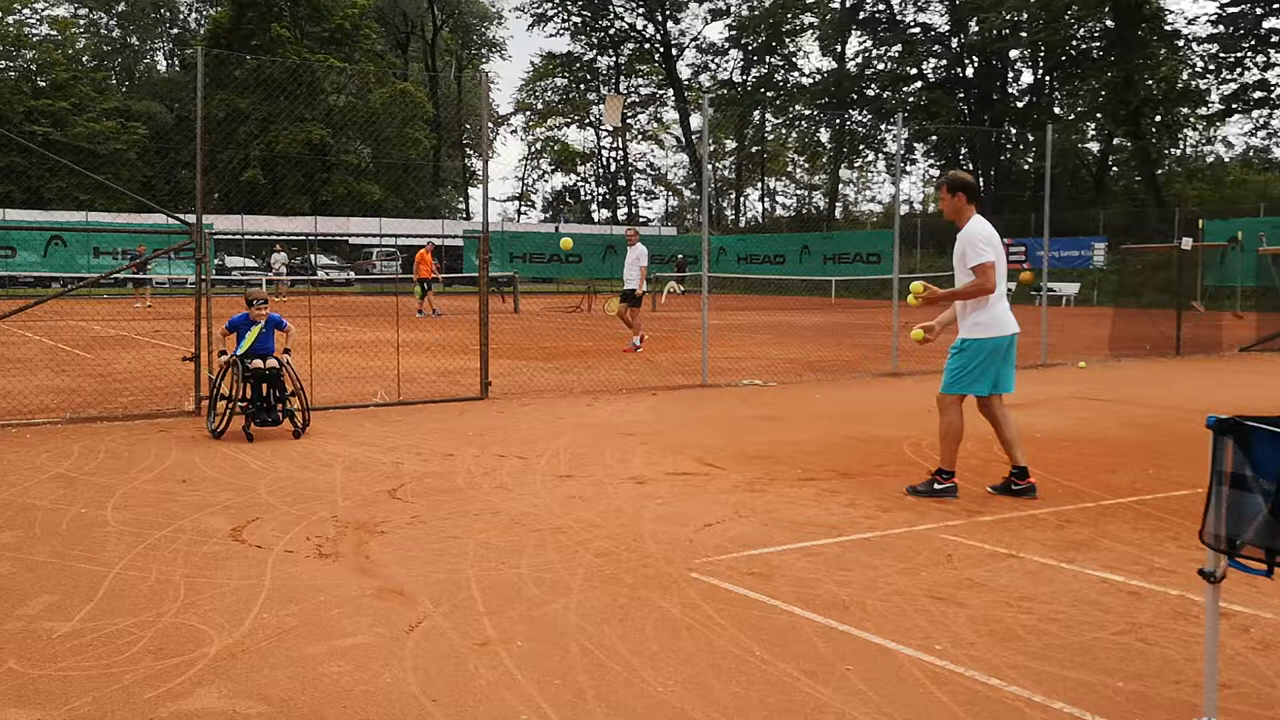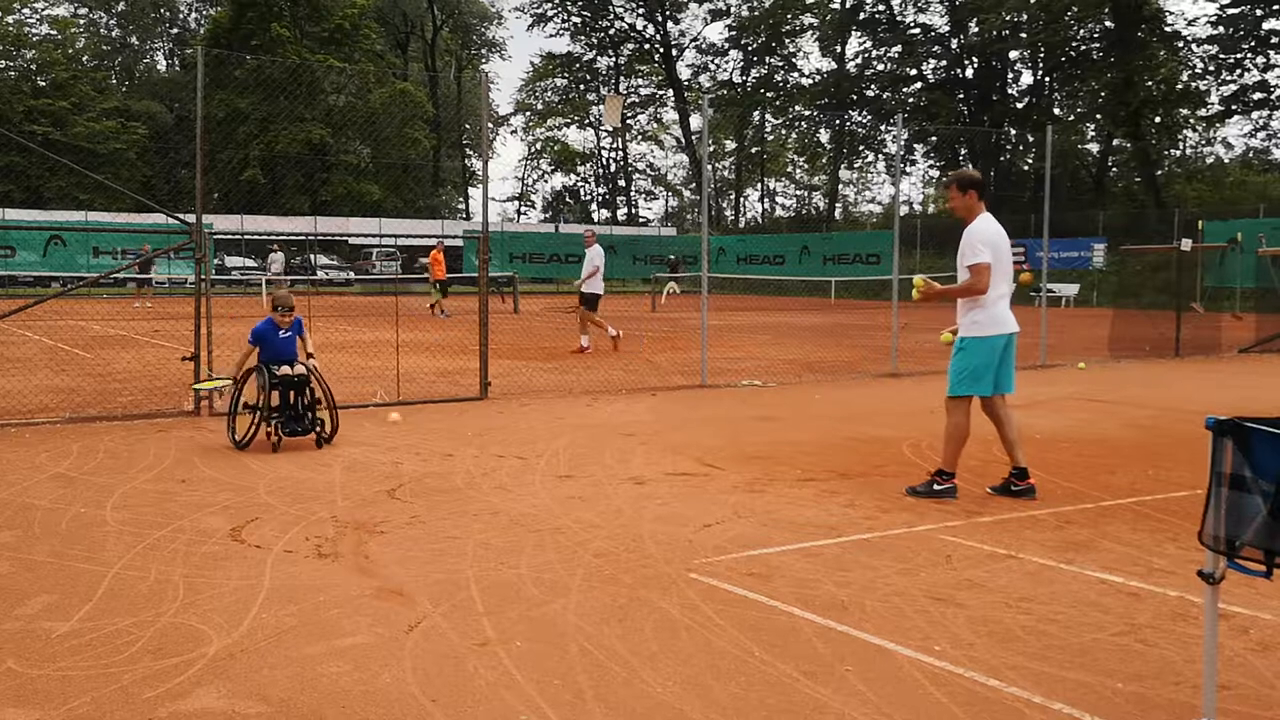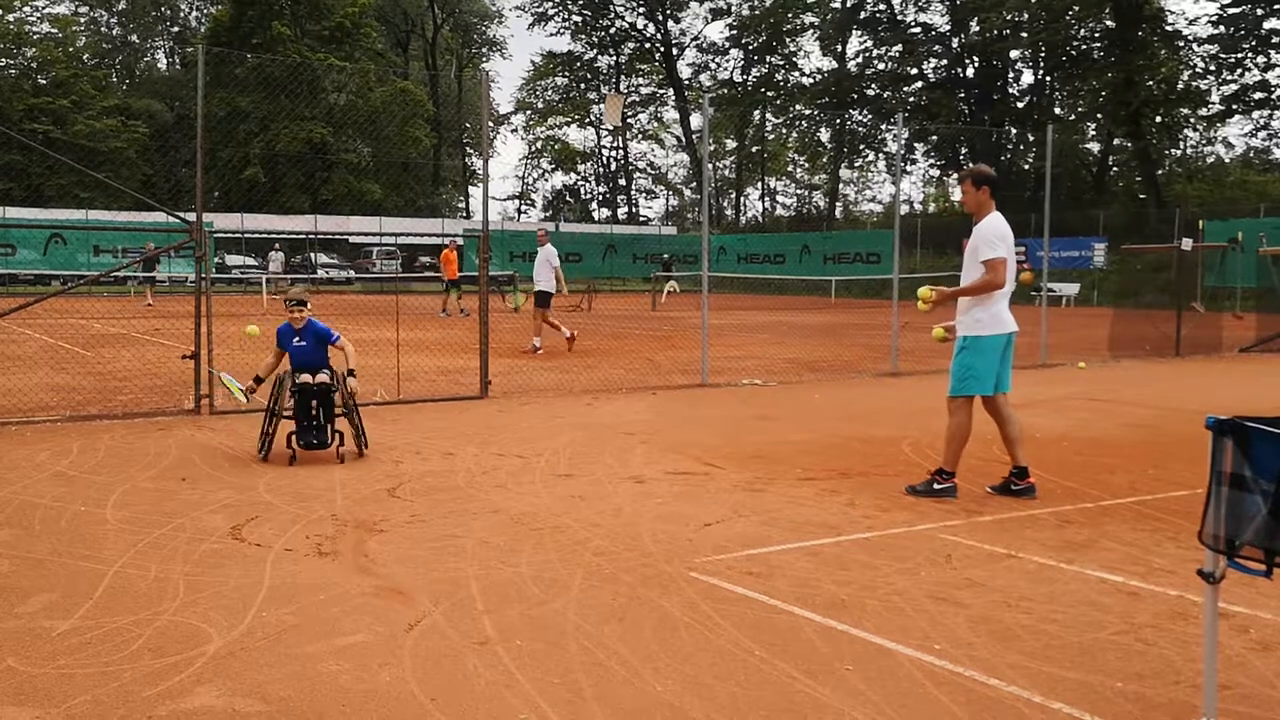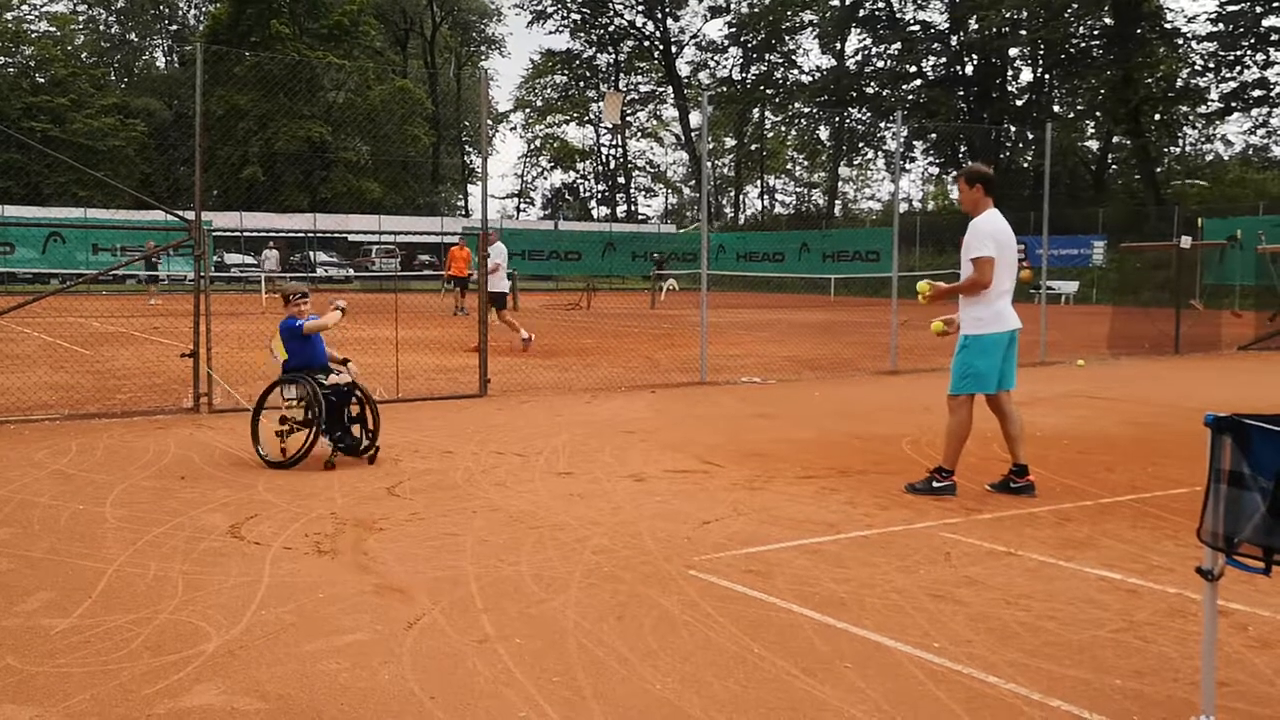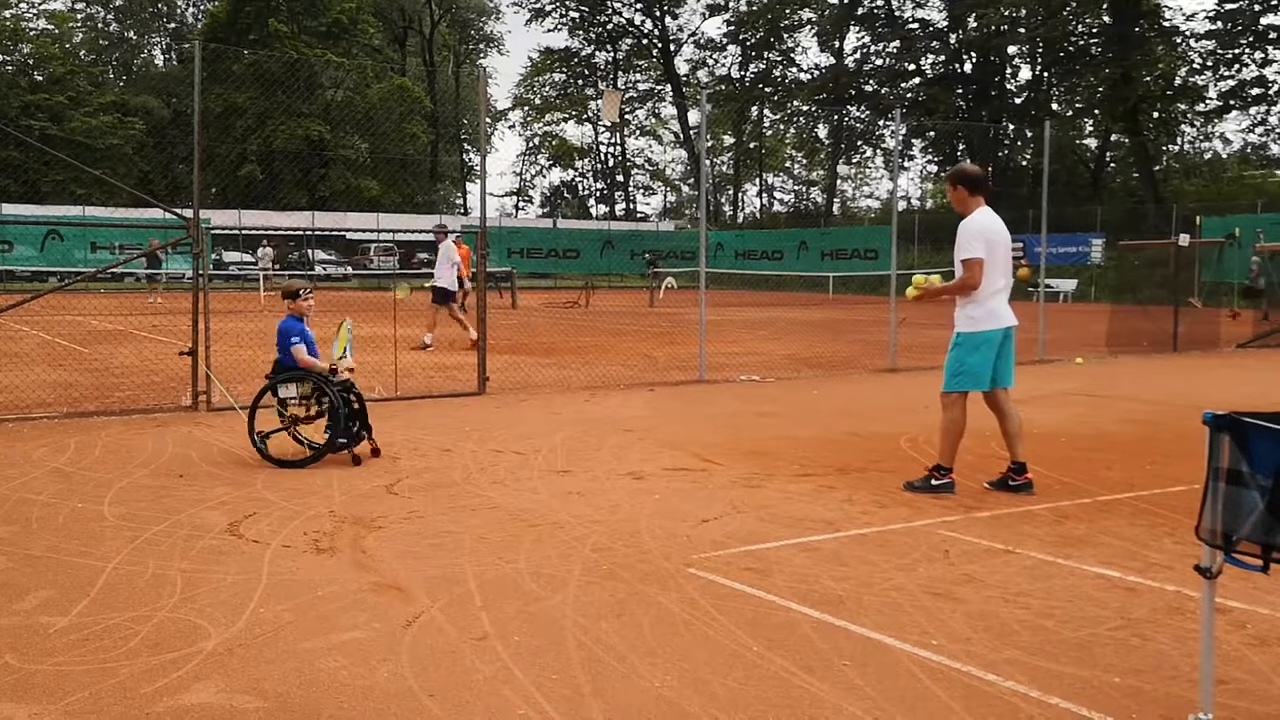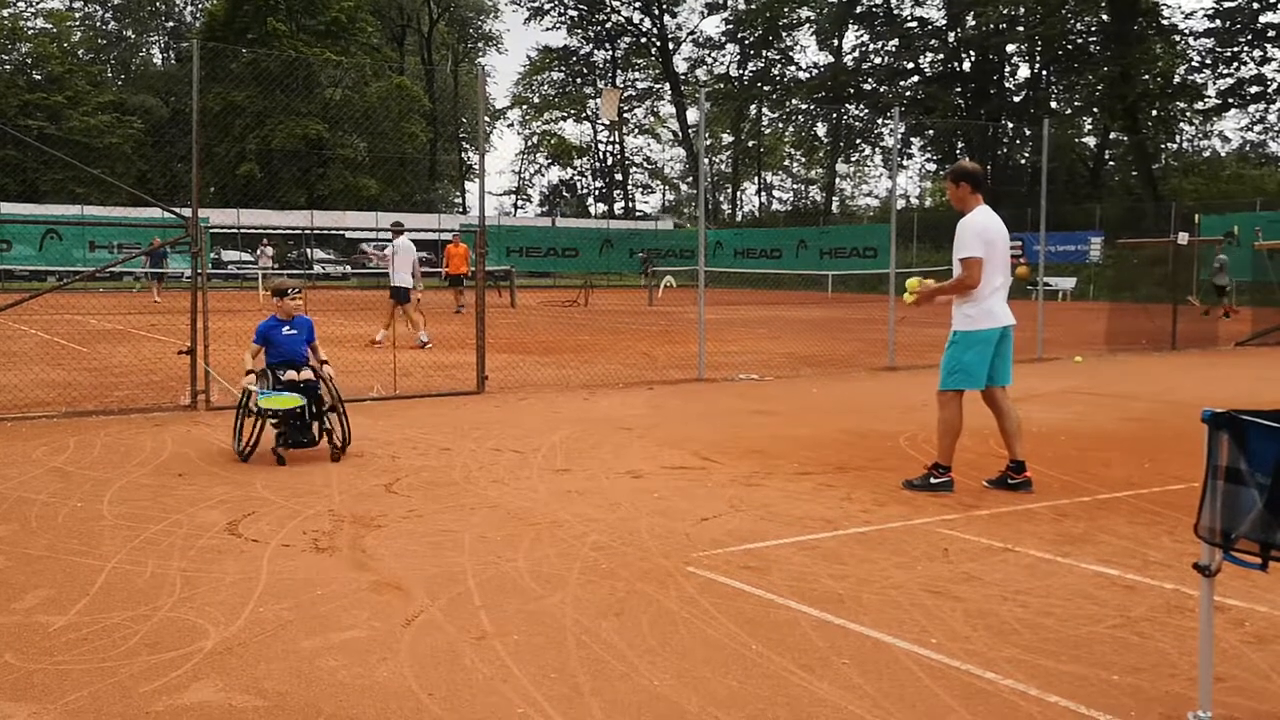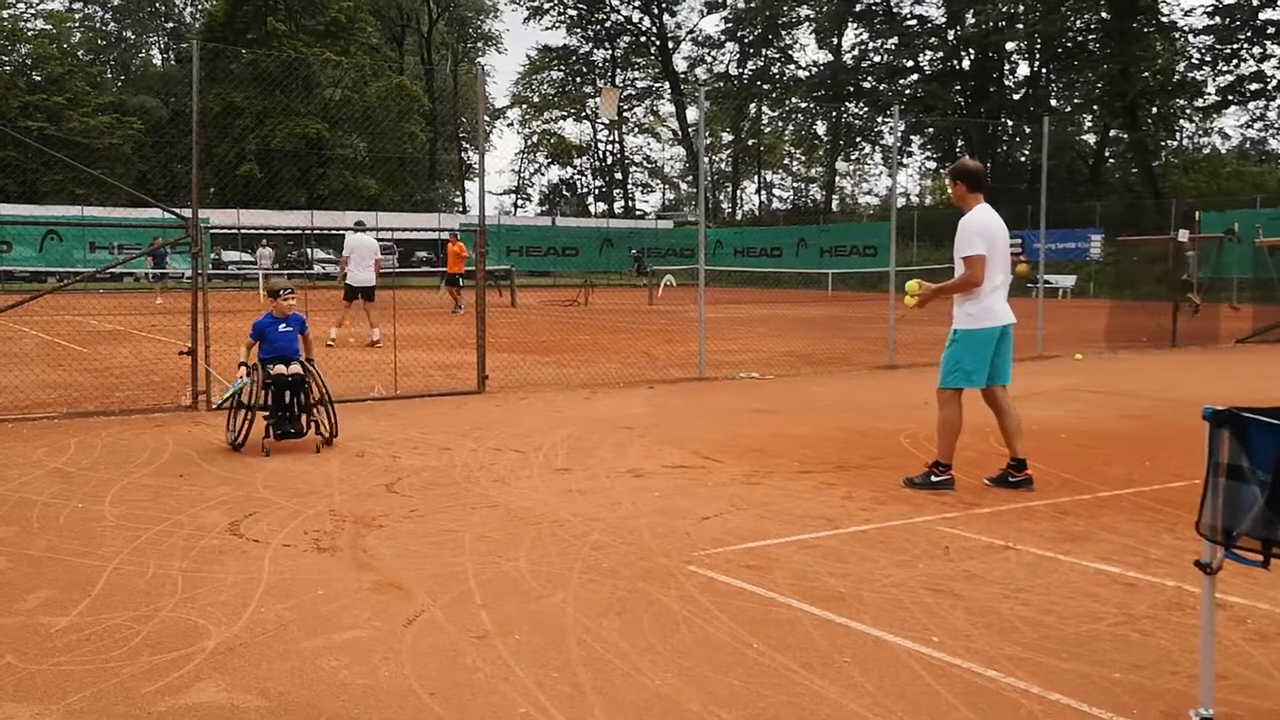
dt=0.5s
person 1, frame 1
left shoulder: (973, 232)
right shoulder: (974, 231)
left elbow: (986, 285)
left wrist: (941, 295)
right wrist: (939, 322)
left hip: (982, 333)
right hip: (1000, 330)
left knee: (948, 399)
right knee: (991, 402)
left ankle: (945, 478)
right ankle: (1021, 477)
person 1, frame 2
left shoulder: (976, 231)
right shoulder: (994, 228)
left elbow: (979, 285)
left wrist: (940, 291)
right wrist: (965, 322)
left hip: (981, 332)
right hip: (1000, 329)
left knee: (957, 402)
right knee: (995, 402)
left ankle: (945, 479)
right ankle: (1020, 478)
person 1, frame 3
left shoulder: (989, 227)
right shoulder: (991, 227)
left elbow: (997, 279)
left wrist: (950, 293)
right wrist: (960, 321)
left hip: (982, 332)
right hip: (994, 328)
left knee: (959, 402)
right knee: (996, 401)
left ankle: (945, 478)
right ankle: (1021, 477)
person 1, frame 4
left shoulder: (981, 224)
right shoulder: (999, 223)
left elbow: (983, 280)
left wrist: (946, 290)
right wrist: (961, 317)
left hip: (984, 329)
right hip: (1001, 325)
left knee: (959, 399)
right knee: (1000, 398)
left ankle: (944, 477)
right ankle: (1020, 475)
person 1, frame 5
left shoulder: (972, 225)
right shoulder: (996, 222)
left elbow: (972, 280)
left wrist: (938, 290)
right wrist: (948, 290)
left hip: (978, 325)
right hip: (1000, 321)
left knee: (953, 396)
right knee: (998, 396)
left ankle: (943, 474)
right ankle: (1019, 472)
person 1, frame 6
left shoulder: (970, 223)
right shoulder: (994, 221)
left elbow: (971, 279)
left wrist: (934, 291)
right wrist: (943, 291)
left hip: (975, 324)
right hip: (998, 320)
left knee: (949, 394)
right knee: (996, 394)
left ankle: (941, 473)
right ankle: (1017, 471)
person 1, frame 7
left shoulder: (971, 222)
right shoulder: (994, 219)
left elbow: (974, 277)
left wrist: (935, 291)
right wrist: (945, 293)
left hip: (976, 322)
right hip: (999, 319)
left knee: (948, 392)
right knee: (996, 393)
left ankle: (942, 471)
right ankle: (1018, 469)
